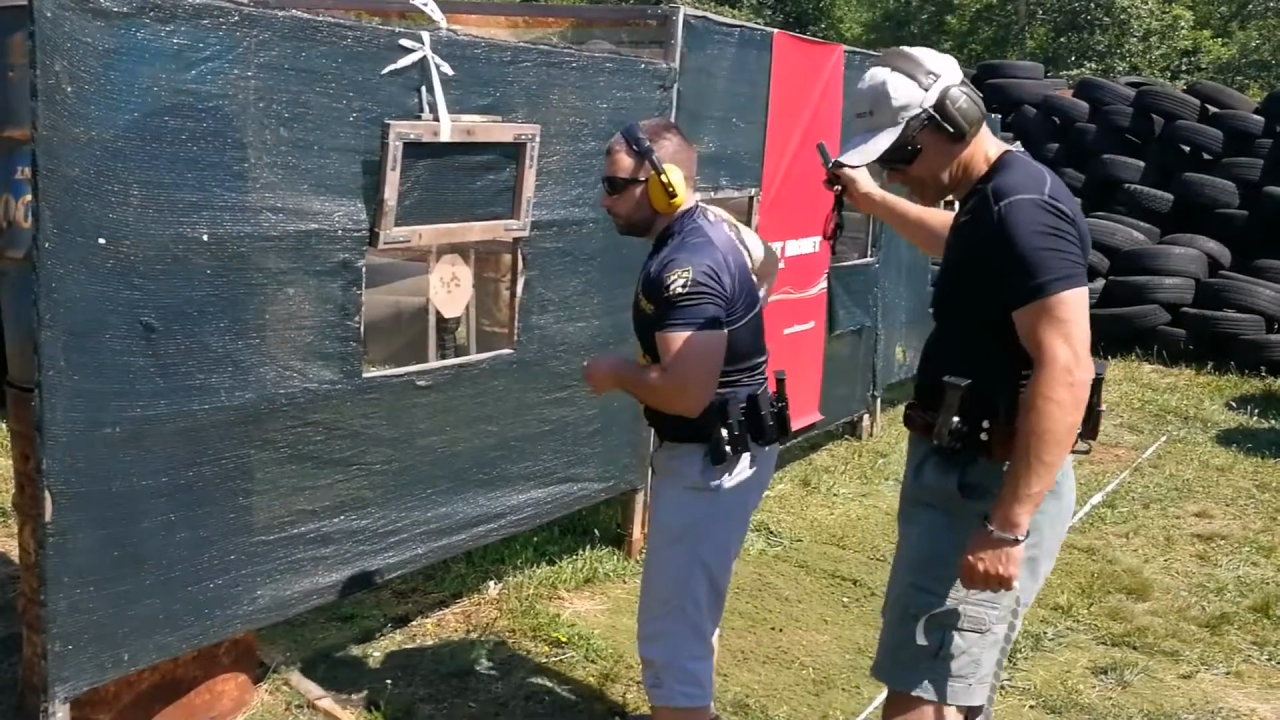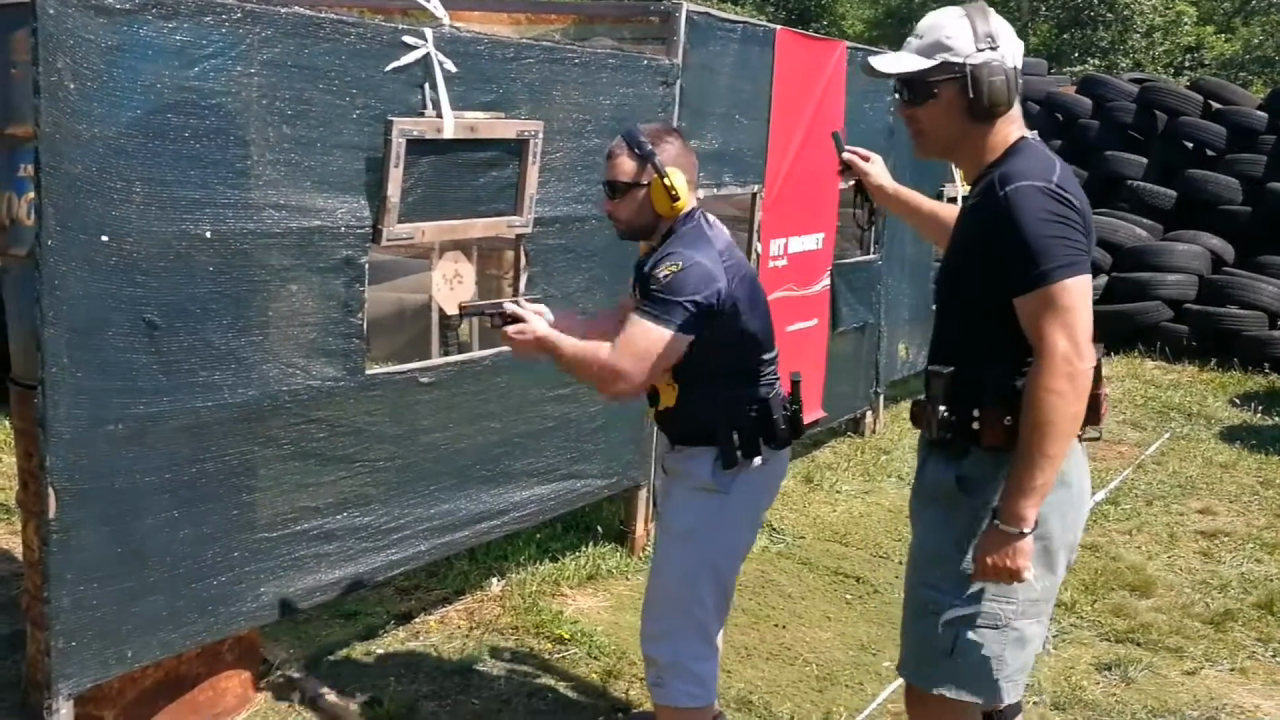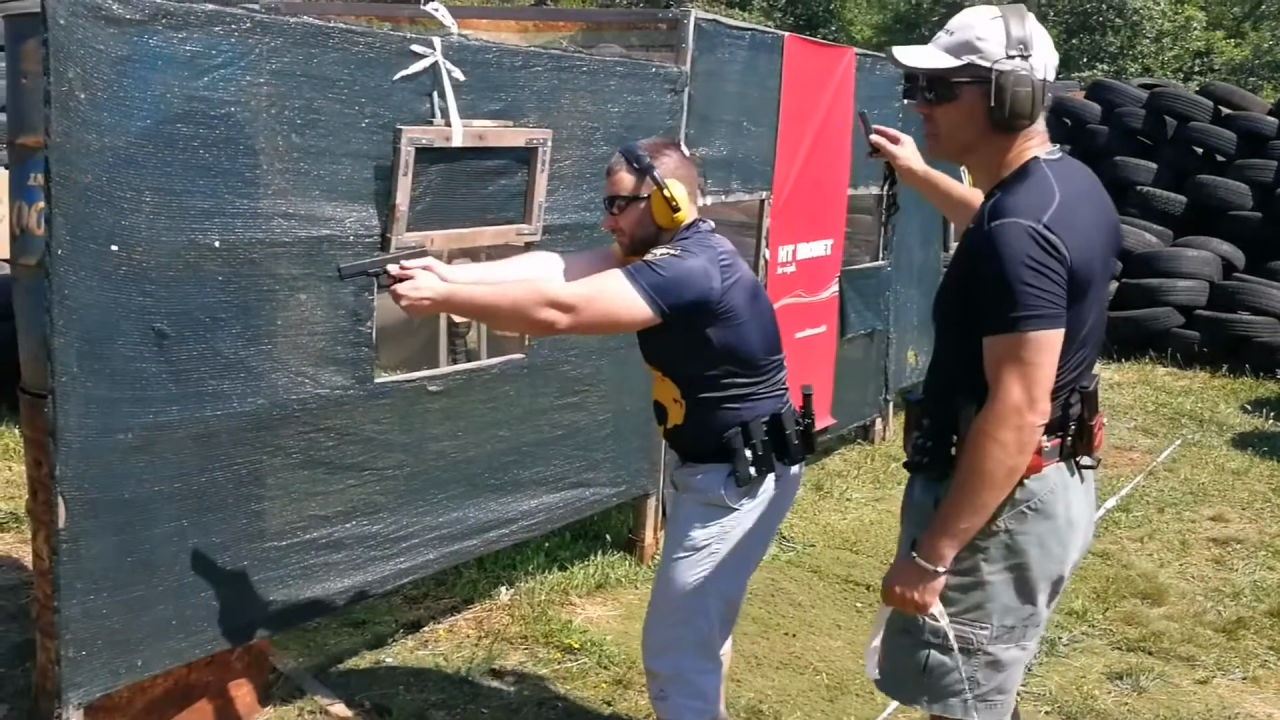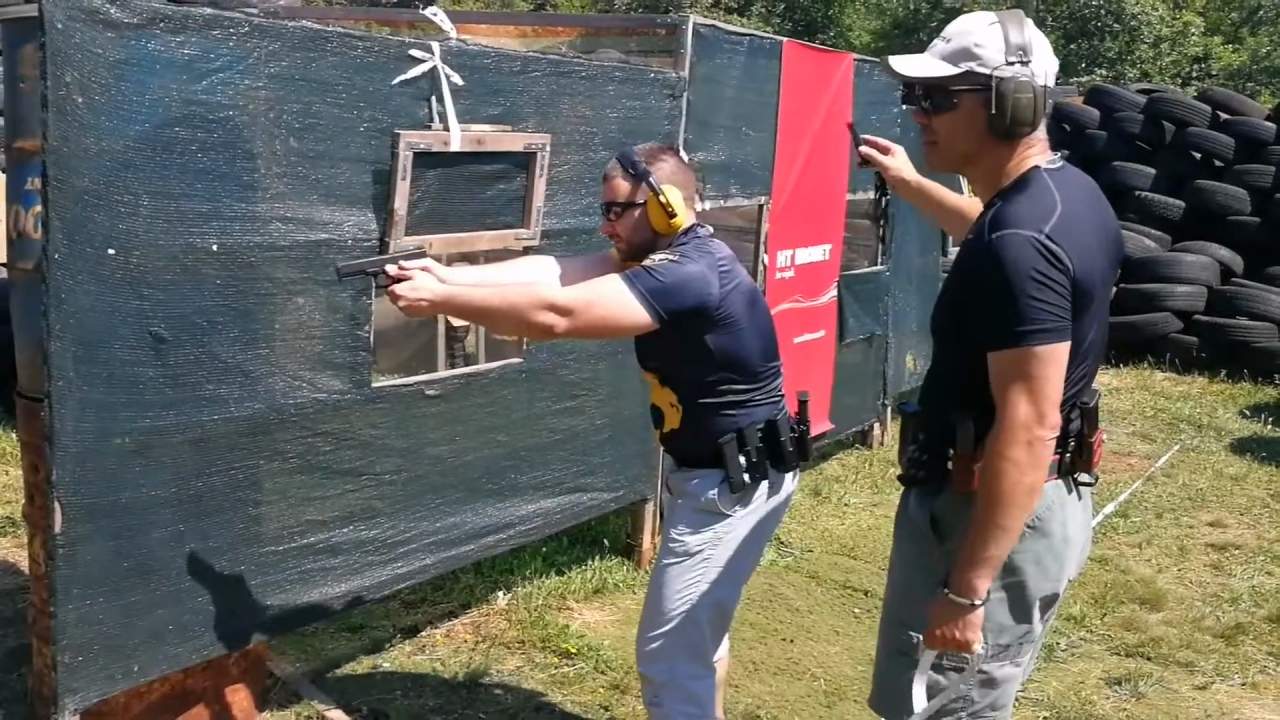
dt=0.4s
person 1, frame 1
left shoulder: (1022, 210)
right shoulder: (993, 198)
left elbow: (1065, 373)
left wrist: (1007, 527)
right wrist: (875, 201)
left hip: (989, 482)
right hip: (961, 469)
person 1, frame 2
left shoulder: (1026, 195)
right shoulder: (1010, 183)
left elbow: (1068, 362)
left wrist: (1017, 519)
right wrist: (889, 193)
left hip: (996, 478)
right hip: (979, 466)
person 1, frame 3
left shoulder: (1019, 228)
right shoulder: (1067, 183)
left elbow: (1018, 412)
left wrist: (931, 554)
right wrist: (921, 176)
left hip: (1001, 500)
right hip: (1047, 484)
person 1, frame 4
left shoulder: (1020, 241)
right shoulder: (1070, 192)
left elbow: (1028, 428)
left wrist: (965, 588)
right wrist: (912, 186)
left hip: (995, 510)
right hip: (1045, 501)
person 2, frame 1
left shoulder: (688, 264)
right shoulder: (703, 230)
left elbow: (685, 391)
left wrist: (616, 373)
left hip: (710, 459)
right hip: (713, 451)
left knee: (672, 630)
right knee: (690, 606)
person 2, frame 2
left shoulder: (687, 263)
right shoulder: (683, 237)
left elbow: (621, 373)
right elbow: (630, 326)
left wrist: (548, 342)
right wrist: (555, 325)
left hip: (724, 461)
right hip: (710, 450)
left knee: (675, 628)
right knee: (687, 605)
person 2, frame 3
left shoulder: (689, 268)
right shoulder: (665, 251)
left elbow: (558, 309)
right elbow: (556, 268)
left wrist: (442, 298)
right wrist: (448, 272)
left hip: (740, 476)
right hip: (711, 464)
left knee: (676, 643)
right knee: (699, 612)
person 2, frame 4
left shoulder: (688, 273)
right shoulder: (665, 256)
left elbow: (557, 314)
right elbow: (555, 272)
left wrist: (440, 299)
right wrist: (447, 275)
left hip: (735, 483)
right hip: (709, 471)
left knee: (669, 651)
right knee: (698, 618)
